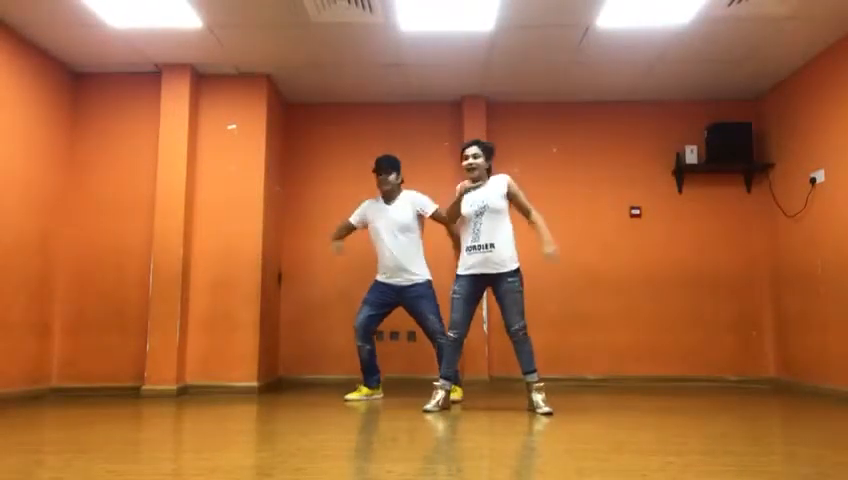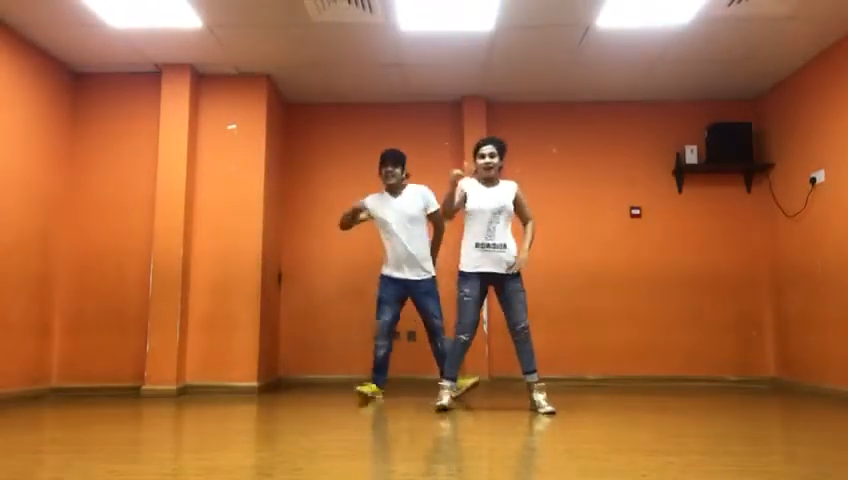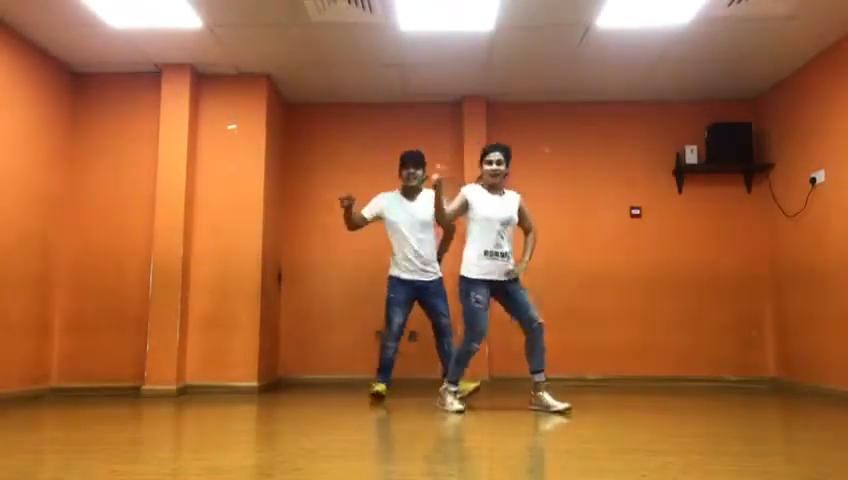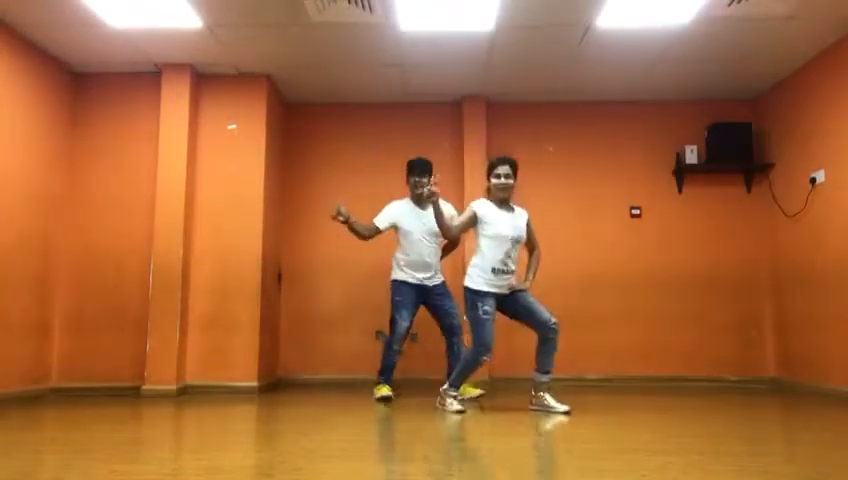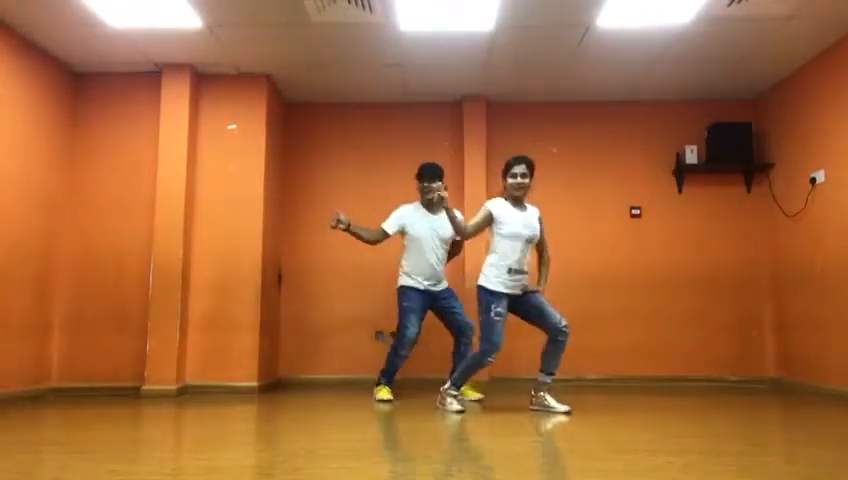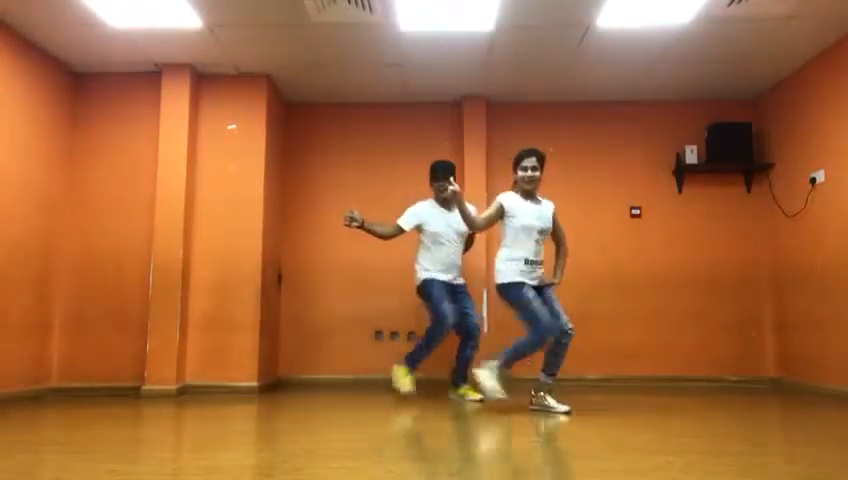
dt=0.2s
person 1, frame 1
left shoulder: (503, 182)
right shoulder: (464, 189)
left elbow: (530, 213)
right elbow: (449, 218)
left wrist: (547, 239)
right wrist: (460, 194)
left hip: (505, 269)
right hip: (468, 271)
left knee: (518, 329)
right knee: (455, 331)
left ankle: (535, 392)
right ankle: (442, 391)
person 1, frame 2
left shoulder: (511, 188)
right shoulder: (467, 186)
left elbow: (528, 221)
right elbow: (447, 214)
left wrist: (524, 251)
right wrist: (453, 187)
left hip: (506, 269)
right hip: (473, 269)
left knee: (520, 328)
right knee: (464, 332)
left ankle: (536, 392)
right ankle: (446, 387)
person 1, frame 3
left shoulder: (515, 199)
right shoulder: (471, 193)
left elbow: (530, 232)
right elbow: (444, 220)
left wrist: (523, 263)
right wrist: (438, 193)
left hip: (505, 276)
right hip: (475, 276)
left knee: (534, 326)
right knee: (475, 336)
left ankle: (539, 392)
right ankle: (448, 390)
person 1, frame 4
left shoulder: (522, 215)
right shoulder: (480, 208)
left elbow: (534, 249)
right elbow: (450, 233)
left wrist: (528, 281)
right wrist: (436, 205)
left hip: (508, 289)
right hip: (480, 288)
left knee: (549, 327)
right knee: (483, 348)
left ankle: (539, 393)
right ankle: (448, 391)
person 1, frame 5
left shoulder: (535, 214)
right shoulder: (495, 207)
left elbow: (544, 251)
right elbow: (465, 232)
left wrist: (541, 283)
right wrist: (447, 209)
left hip: (521, 288)
right hip: (494, 287)
left knee: (559, 329)
right knee: (489, 348)
left ankle: (540, 393)
right ankle: (448, 391)
person 1, frame 6
left shoulder: (548, 207)
right shoulder: (506, 201)
left elbow: (561, 244)
right elbow: (476, 225)
left wrist: (556, 277)
right wrist: (459, 202)
left hip: (535, 279)
right hip: (511, 278)
left knee: (565, 331)
right knee: (545, 331)
left ankle: (540, 393)
right ankle: (493, 368)
person 2, frame 1
left shoulder: (414, 199)
right shoulder: (368, 207)
left elbow: (445, 220)
right elbow: (343, 230)
left wrist: (459, 249)
right wrist: (336, 240)
left hip: (416, 282)
right hip: (384, 283)
left knee: (437, 332)
right knee: (362, 327)
left ankle: (453, 385)
right ankle: (371, 386)
person 2, frame 2
left shoulder: (421, 193)
right shoulder: (373, 201)
left elbow: (440, 223)
right elbow: (344, 225)
left wrist: (432, 255)
right wrist: (353, 212)
left hip: (423, 277)
right hip: (391, 277)
left knee: (436, 328)
right knee: (384, 328)
right ankle: (375, 384)
person 2, frame 3
left shoulder: (434, 198)
right shoulder: (385, 200)
left elbow: (450, 230)
right elbow: (353, 224)
left wrist: (437, 256)
right wrist: (348, 208)
left hip: (431, 278)
right hip: (401, 278)
left knee: (444, 328)
right knee: (394, 328)
right ankle: (381, 382)
person 2, frame 4
left shoulder: (445, 209)
right shoulder: (396, 208)
left elbow: (453, 242)
right elbow: (367, 232)
left wrist: (433, 260)
right wrist: (347, 220)
left hip: (435, 282)
right hip: (405, 281)
left knee: (454, 328)
right knee: (399, 329)
left ankle: (457, 384)
right ankle: (383, 383)
person 2, frame 5
left shoulder: (455, 217)
right shoulder: (406, 213)
right elbow: (374, 236)
left wrist: (436, 264)
right wrist: (348, 226)
left hip: (440, 287)
right hip: (412, 287)
left knee: (465, 329)
right knee: (407, 335)
left ankle: (458, 384)
right ankle: (383, 384)
person 2, frame 6
left shoulder: (468, 211)
right shoulder: (421, 210)
right elbow: (390, 231)
left wrist: (451, 258)
right wrist: (362, 224)
left hip: (456, 281)
right hip: (430, 279)
left knee: (472, 329)
right knee: (446, 318)
left ankle: (459, 383)
right ankle: (406, 367)
